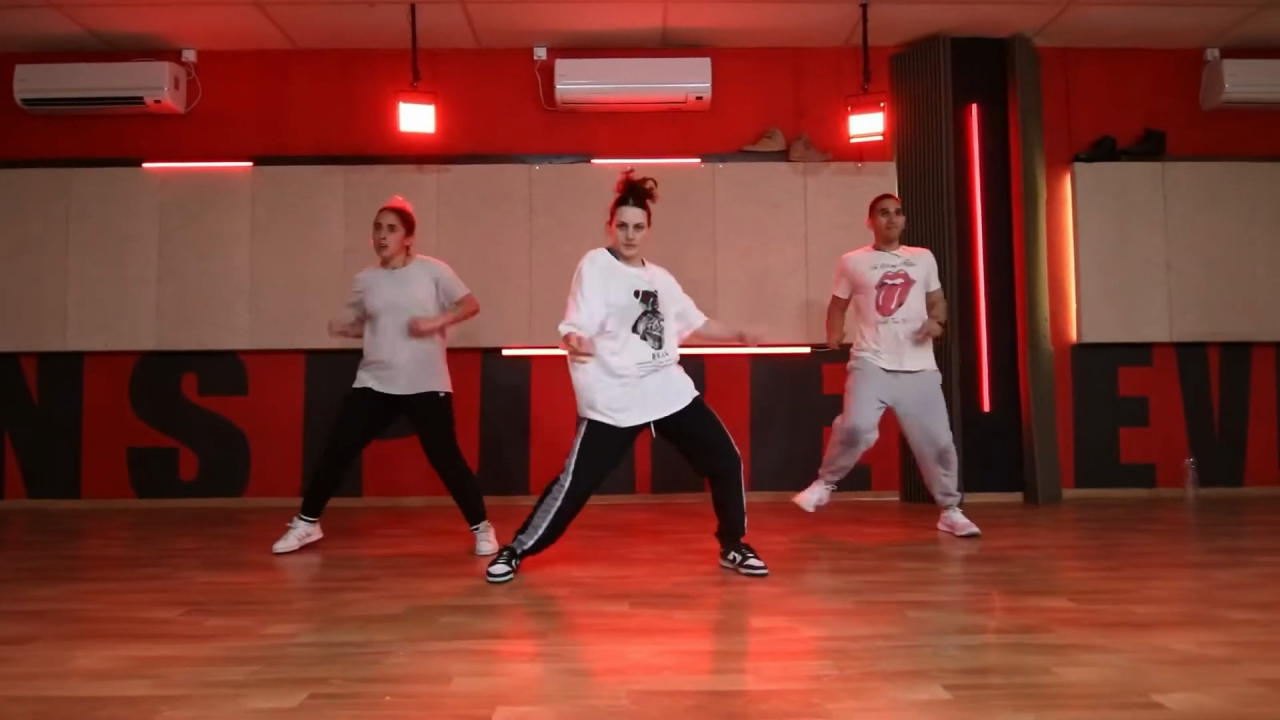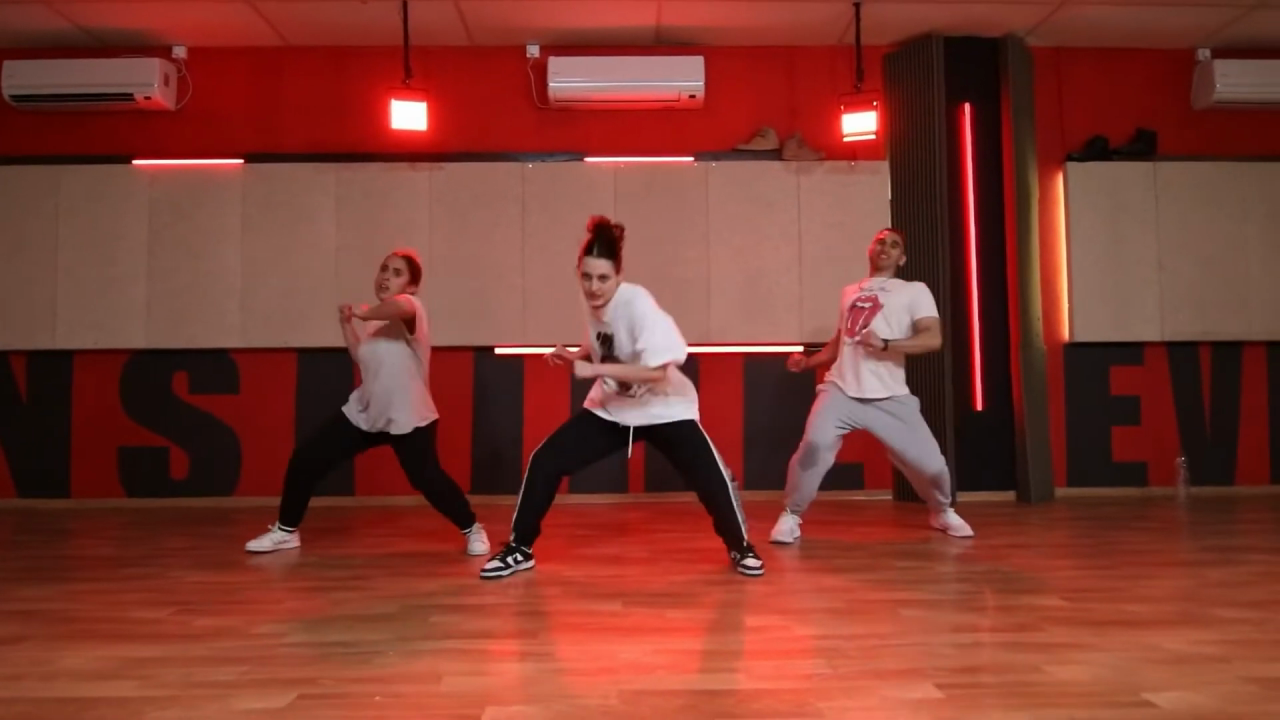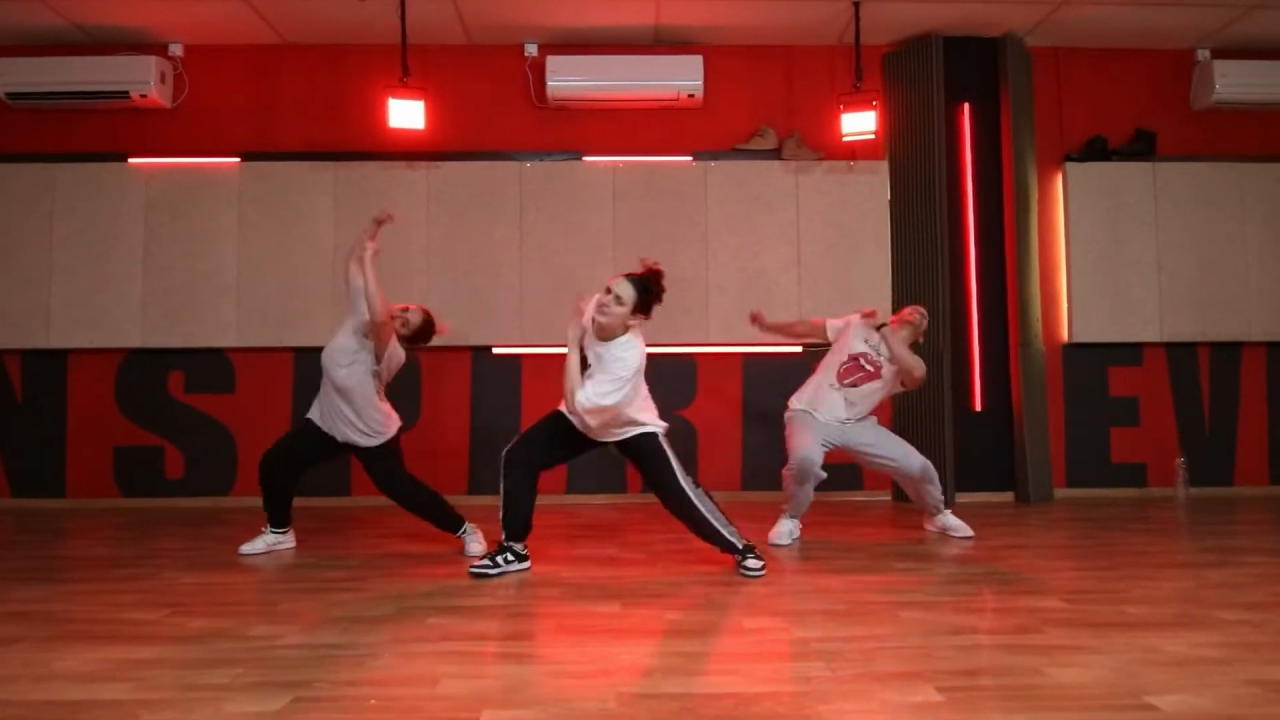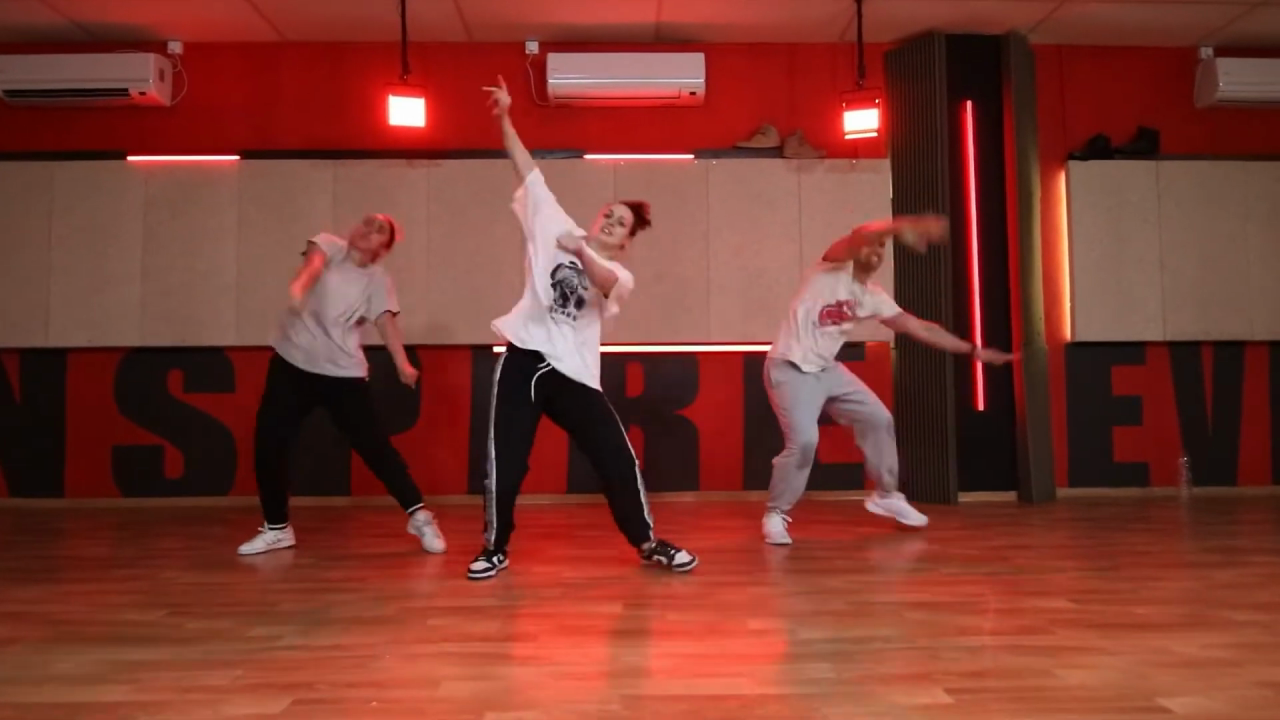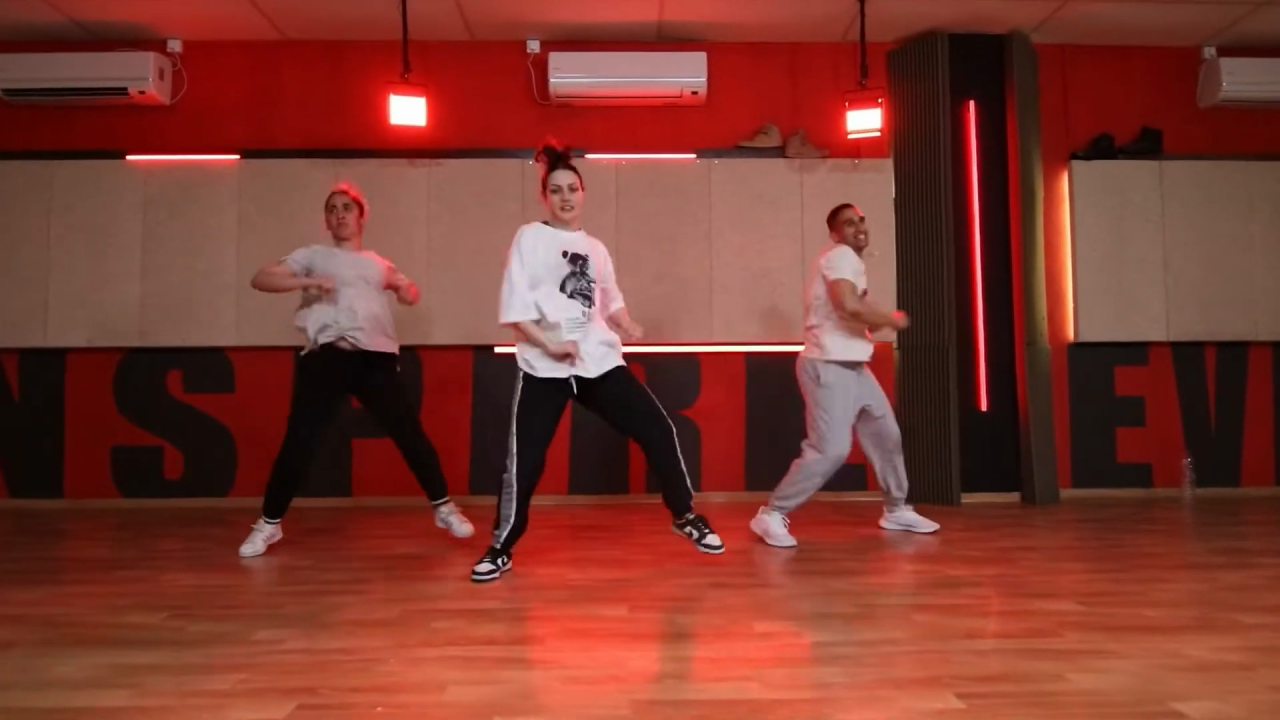
dt=0.3s
person 1, frame 1
left shoulder: (660, 278)
right shoulder: (595, 264)
left elbow: (695, 324)
right elbow: (573, 330)
left wrist: (737, 334)
right wrist: (575, 342)
left hip: (669, 390)
right hip: (611, 400)
left knee: (726, 461)
right knee: (575, 483)
left ankle: (732, 544)
right ankle: (517, 549)
person 1, frame 2
left shoulder: (635, 303)
right shoulder: (599, 306)
left elbow: (661, 367)
left wrist: (596, 369)
right wrist: (575, 357)
left hip: (666, 411)
right hip: (610, 409)
left knee: (714, 480)
right knee: (545, 460)
left ankle: (739, 546)
right ankle: (521, 547)
person 1, frame 3
left shoulder: (627, 354)
right shoulder: (592, 312)
left elbow: (584, 405)
left hip: (631, 425)
right hip: (579, 416)
left knee: (679, 493)
right knee: (518, 459)
left ankle: (739, 547)
right ankle: (514, 548)
person 1, frame 4
left shoulder: (620, 278)
right shoulder: (561, 227)
left elbow: (603, 279)
right elbow: (529, 172)
left wrist: (583, 252)
right wrist: (505, 117)
left hip: (573, 375)
right hip: (525, 354)
left knee: (617, 461)
right knee: (505, 457)
left ankle: (646, 542)
right ankle: (495, 548)
person 1, frame 5
left shoulder: (596, 250)
right shoulder: (530, 237)
left elbow: (611, 305)
right elbow: (514, 312)
left wrist: (627, 327)
right wrist: (549, 343)
left hip: (599, 360)
right hip: (544, 365)
left knee: (657, 430)
right knee: (524, 461)
left ankle: (684, 513)
right ankle: (501, 548)
person 2, frame 1
left shoulder: (431, 269)
right shoulder: (366, 280)
left elbow: (470, 304)
left wrist: (436, 322)
right wrist: (345, 328)
left hip: (426, 384)
right hip: (374, 383)
left knee: (446, 457)
right knee: (337, 450)
left ankle: (481, 526)
right ankle: (307, 522)
person 2, frame 2
left shoulder: (413, 311)
right shoulder: (375, 324)
left elbow: (399, 305)
left wrist: (365, 312)
right wrist: (348, 323)
left hip: (411, 420)
right hip: (362, 415)
left knee: (429, 479)
right knee: (304, 460)
left ankle: (472, 528)
right ankle: (286, 529)
person 2, frame 3
left shoulder: (389, 353)
right shoulder: (362, 316)
left elbow: (379, 320)
right elbow: (355, 268)
left wrist: (368, 261)
right wrist: (373, 231)
left hip: (371, 433)
right hip: (326, 422)
left knee: (402, 490)
right knee: (273, 464)
left ankle: (465, 530)
right ankle: (279, 531)
person 2, frame 4
left shoulder: (379, 281)
right shoulder: (329, 246)
left elbow: (387, 323)
right elbow: (312, 263)
left wrist: (403, 364)
right wrist: (298, 284)
left hip: (343, 373)
right hip: (293, 363)
left knee: (374, 445)
right knee: (270, 447)
left ankle: (419, 516)
right ankle: (277, 528)
person 2, frame 5
left shoulder: (379, 263)
right shoulder: (313, 255)
left elbow: (411, 296)
right elbow: (260, 279)
left wrist: (404, 285)
right wrist: (308, 282)
left hip: (376, 357)
right hip: (328, 354)
left knee: (410, 433)
right knee: (300, 441)
left ankle: (443, 507)
right ankle: (268, 524)
person 3, frame 1
left shoulder: (923, 258)
right shoulder: (852, 262)
left elbow: (937, 302)
right elbow: (837, 306)
left wrist: (937, 324)
right wrist: (833, 334)
left hip: (919, 370)
right hip: (871, 365)
left knee: (939, 442)
right knee: (857, 427)
left ankle: (950, 510)
right ankle: (825, 482)
person 3, frame 2
left shoulder: (915, 291)
right shoulder: (850, 293)
left elbow: (933, 338)
left wrist: (885, 343)
right wrist: (807, 360)
left hip: (889, 398)
right hip: (840, 389)
left knee: (932, 464)
right knee: (814, 444)
left ankle: (942, 510)
right ankle: (791, 514)
person 3, frame 3
left shoulder: (910, 363)
right shoulder: (857, 325)
left elbow: (916, 373)
right elbow: (812, 328)
left wrist: (882, 329)
right wrist: (769, 326)
left hip: (853, 424)
right hip: (809, 416)
left knee: (919, 467)
right knee: (805, 461)
left ankle: (937, 514)
right ankle: (791, 517)
person 3, frame 4
left shoulder: (874, 297)
right shoulder: (835, 265)
left elbow: (916, 327)
right elbow: (859, 236)
left wrist: (974, 350)
right wrist: (905, 228)
left hip: (824, 368)
right hip: (789, 366)
left knee: (876, 420)
right knee: (804, 441)
left ankle: (885, 495)
right ankle: (775, 514)
person 3, frame 5
left shoulder: (852, 262)
right shoulder: (840, 257)
right elbow: (848, 306)
right wrist: (890, 319)
left hip: (853, 365)
right hip: (830, 367)
left knee: (887, 435)
right knee: (830, 450)
left ankle: (896, 508)
right ankle: (772, 515)
